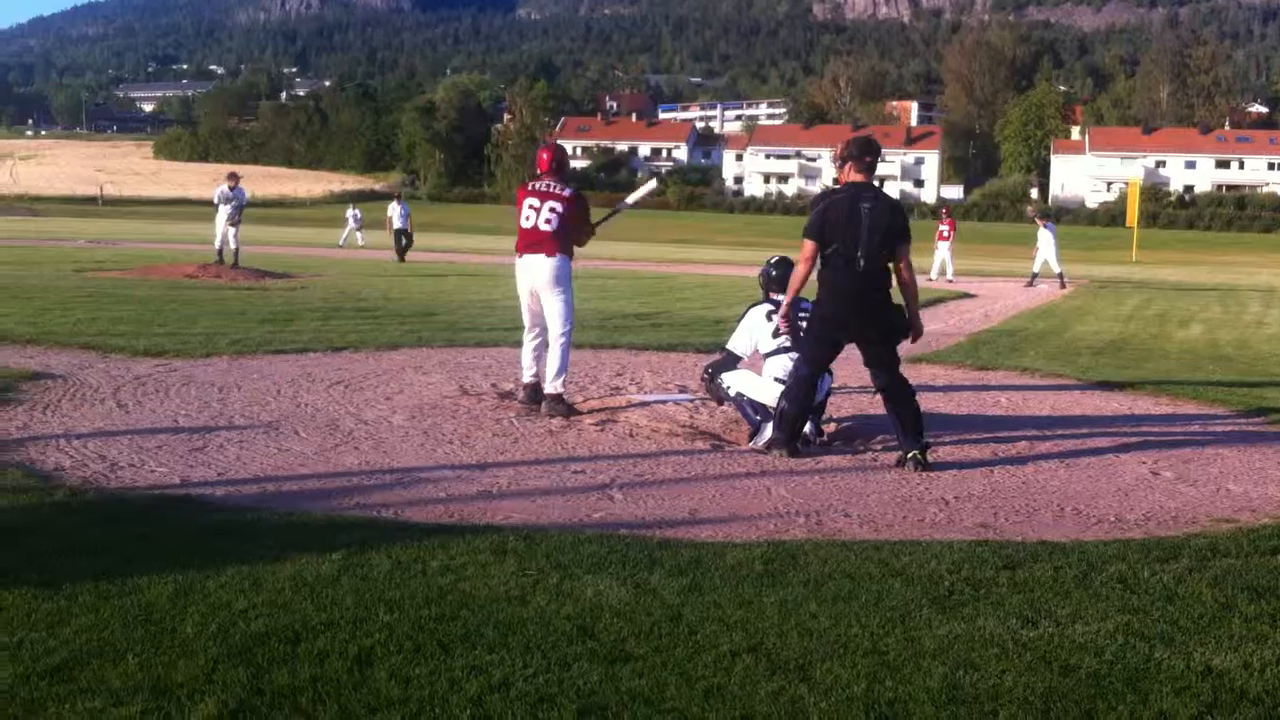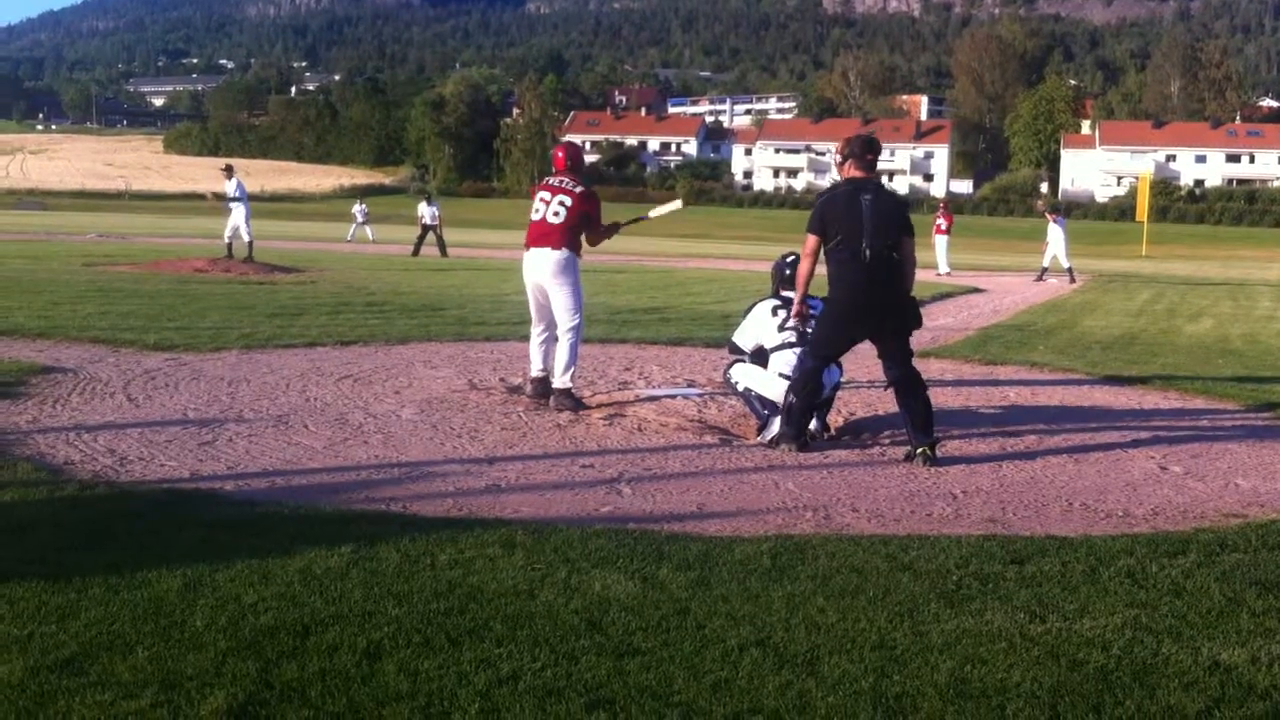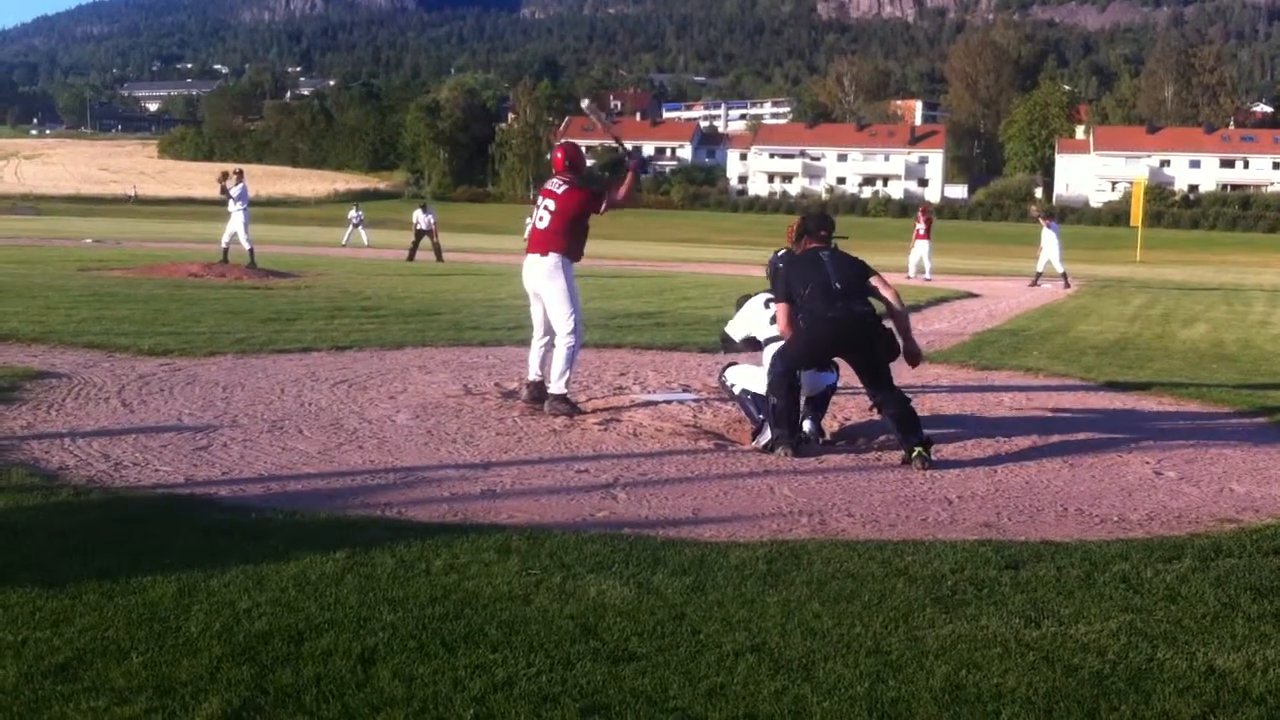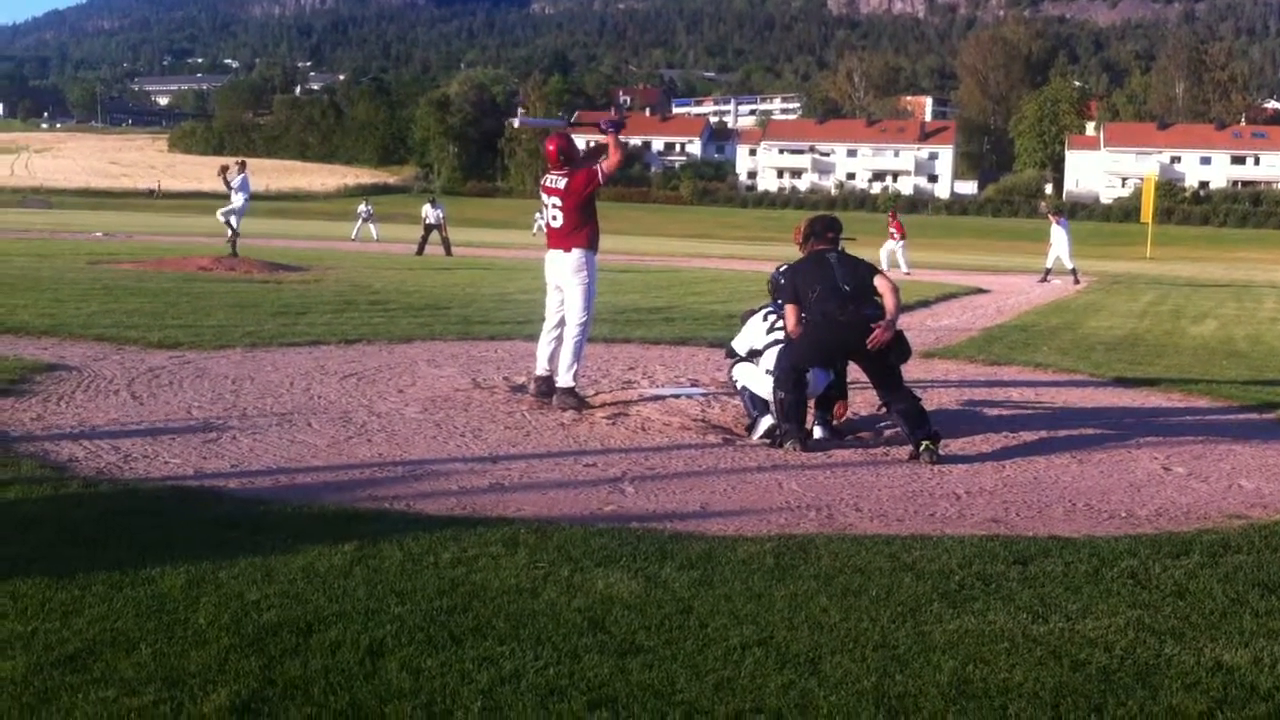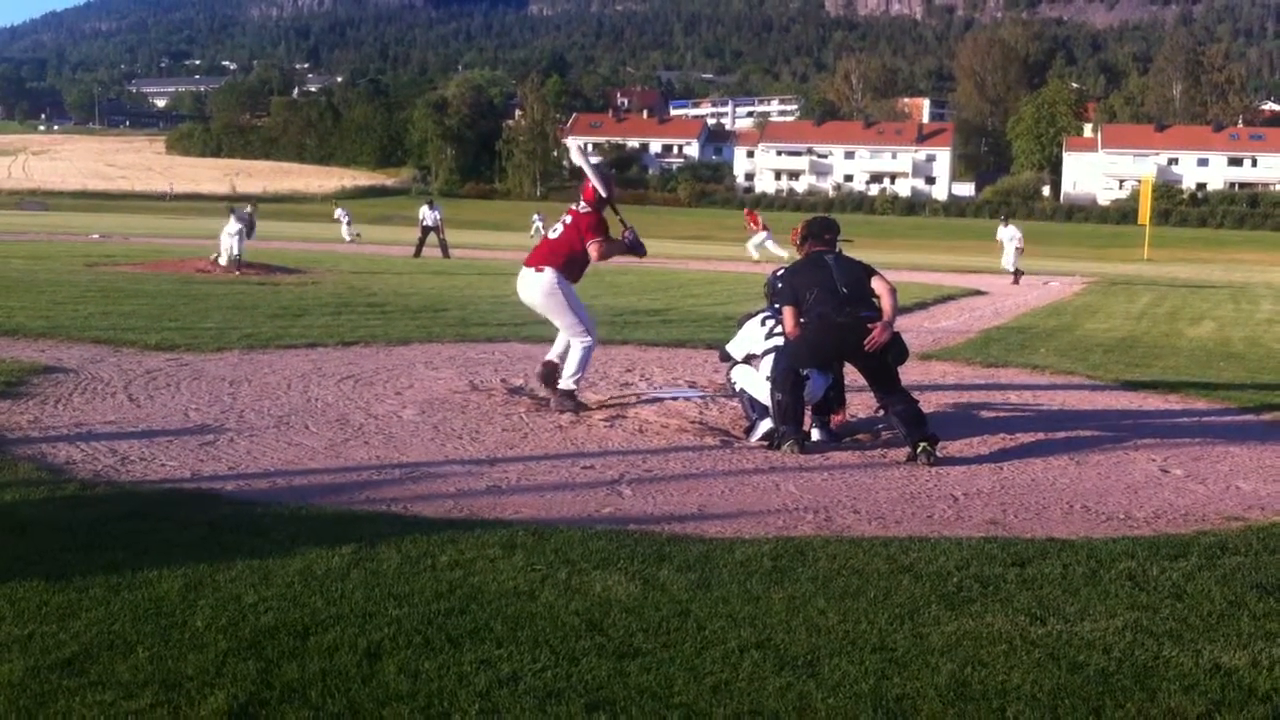
dt=1s
person 1, frame 1
left shoulder: (828, 203)
right shoulder: (892, 208)
left elbow: (807, 259)
right elbow: (904, 268)
left wrist: (787, 303)
right wrist: (913, 313)
left hip: (833, 306)
right hip: (875, 307)
left knee: (806, 370)
right knee: (889, 376)
left ankle: (783, 439)
right ankle: (914, 449)
person 1, frame 2
left shoulder: (830, 198)
right shoulder: (894, 201)
left elbow: (809, 255)
right elbow: (908, 258)
left wrist: (799, 299)
right wrist: (902, 300)
left hip: (846, 300)
right hip: (887, 299)
left knee: (812, 361)
right knee: (902, 369)
left ankle: (791, 434)
right ankle: (923, 444)
person 1, frame 3
left shoulder: (790, 266)
right shoulder: (851, 262)
left elbow: (784, 325)
right elbow: (888, 293)
left wrist: (805, 352)
right wrist: (908, 338)
left hip: (821, 326)
right hip: (863, 326)
left knee: (782, 366)
right knee: (884, 389)
left ankle: (783, 440)
right ankle: (916, 446)
person 1, frame 4
left shoulder: (797, 269)
right shoulder: (857, 263)
left elbow: (793, 326)
right elbow: (888, 287)
left wrist: (811, 349)
right wrist: (890, 321)
left hip: (828, 328)
right hip: (869, 328)
left knee: (787, 363)
right knee: (893, 387)
left ankle: (791, 434)
right ankle: (925, 441)
person 1, frame 5
left shoulder: (794, 271)
right shoulder: (855, 265)
left elbow: (791, 328)
right elbow: (886, 289)
left wrist: (810, 348)
right wrist: (887, 322)
left hip: (824, 331)
right hip: (866, 330)
left knee: (785, 366)
right knee: (890, 388)
left ankle: (789, 436)
right ankle: (923, 443)
person 2, frame 1
left shoulder: (525, 191)
right shoulder: (574, 198)
right elbow: (579, 240)
right wrist: (587, 230)
left hip: (524, 263)
right hip: (552, 265)
left knee: (533, 330)
right knee: (559, 332)
left ankle: (529, 388)
right ankle: (552, 397)
person 2, frame 2
left shoulder: (541, 187)
right shoulder: (586, 195)
right elbow: (594, 240)
right wrist: (610, 230)
left hip: (531, 258)
right hip: (559, 259)
left knee: (542, 325)
right knee: (570, 327)
left ankle: (538, 381)
right ankle: (561, 391)
person 2, frame 3
left shoulder: (547, 187)
right shoulder: (579, 194)
right elbow: (617, 200)
left wrist: (627, 169)
right wrist: (633, 171)
left hip: (532, 264)
right hip: (554, 265)
left knee: (543, 331)
right knee: (568, 332)
left ankle: (534, 386)
right ankle: (556, 396)
person 2, frame 4
left shoulder: (547, 181)
right shoulder: (579, 180)
left elbow: (578, 162)
right elbow: (616, 161)
left wrist: (603, 141)
right wrist: (612, 132)
left hip: (553, 257)
right hip: (576, 259)
left knee: (553, 322)
right knee: (576, 327)
left ankle: (542, 379)
right ankle: (564, 389)
person 2, frame 5
left shoulder: (577, 211)
right shoulder: (592, 218)
left elbow: (598, 244)
right elbow: (597, 253)
left wrist: (626, 244)
right wrist: (626, 244)
left hip: (527, 278)
right hip: (546, 281)
left knee: (572, 327)
right knee: (584, 338)
left ankle: (550, 366)
right ankle: (564, 394)
person 3, frame 1
left shoulder: (758, 312)
right shoulder: (810, 309)
left elbow: (731, 357)
left wrist: (710, 372)
left hip: (777, 392)
left knee: (724, 377)
right knee: (824, 374)
left ankle: (766, 425)
right ankle: (809, 424)
person 3, frame 2
left shoulder: (764, 307)
right shoulder: (818, 305)
left elbow: (735, 348)
left hip: (783, 388)
right hip: (819, 387)
left knee: (734, 371)
right knee: (834, 368)
left ankle: (774, 419)
right ankle: (816, 420)
person 3, frame 3
left shoulder: (759, 302)
left elbow: (727, 340)
right hip: (812, 379)
left knee: (729, 375)
right knee: (830, 371)
left ankle: (767, 425)
right ankle: (811, 424)
person 3, frame 4
left shoulder: (761, 316)
left elbow: (730, 352)
left wrist: (755, 350)
right wrist: (840, 396)
left hip: (772, 386)
right hip: (810, 385)
left knee: (738, 368)
right knee: (831, 369)
left ankle: (762, 418)
right ankle: (822, 424)
person 3, frame 5
left shoulder: (757, 321)
left elbow: (725, 356)
right elbow: (835, 364)
right wrist: (840, 402)
left hip: (771, 392)
right hip: (810, 393)
left knee: (737, 370)
right knee: (831, 372)
left ankle: (761, 422)
right ankle: (820, 426)
